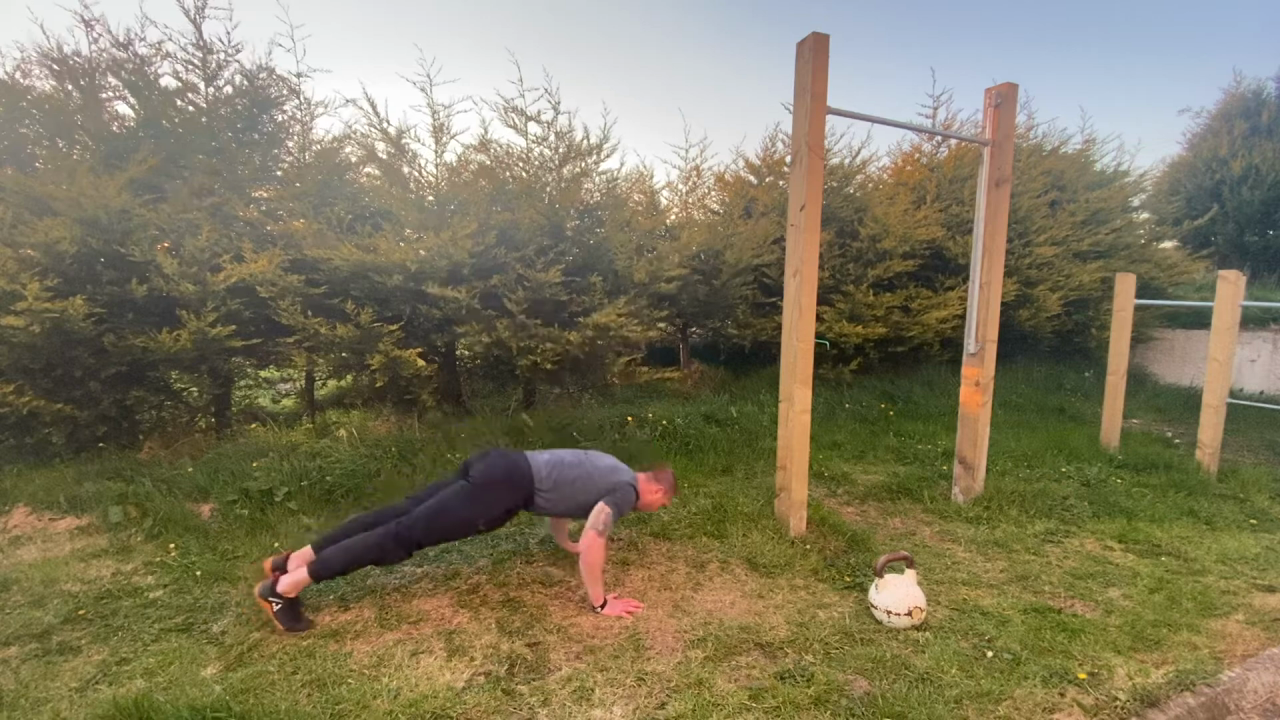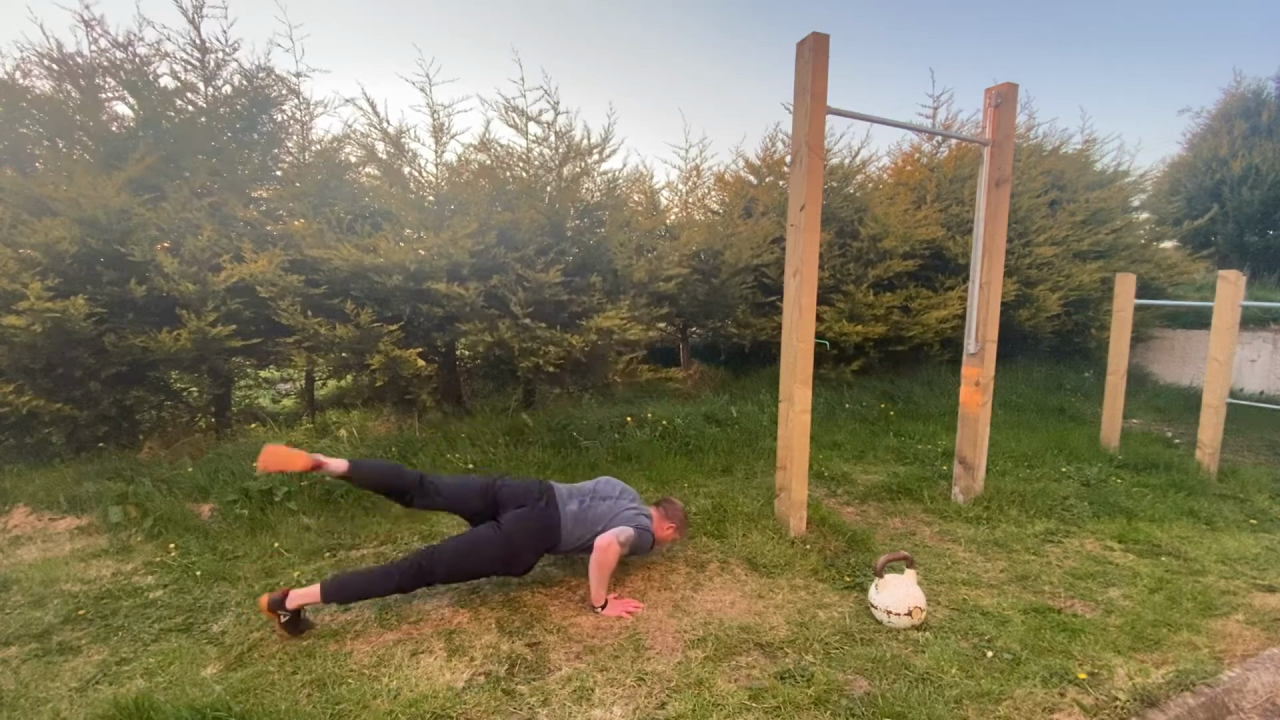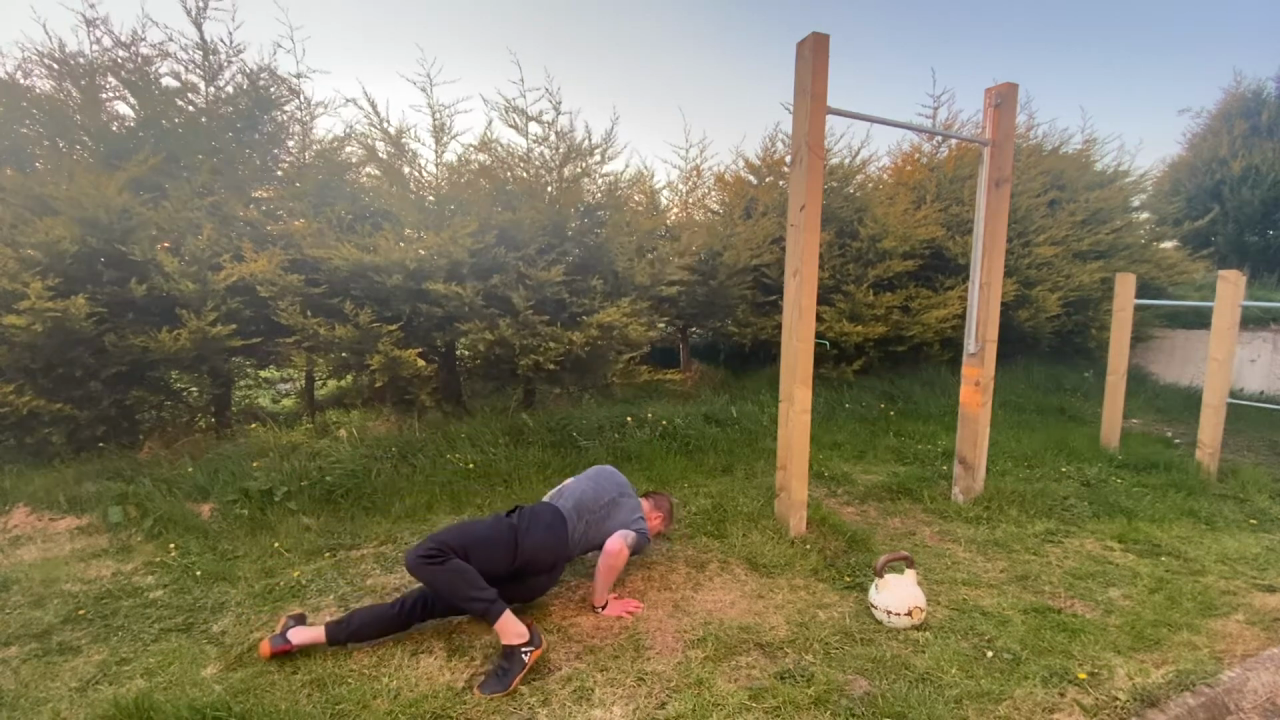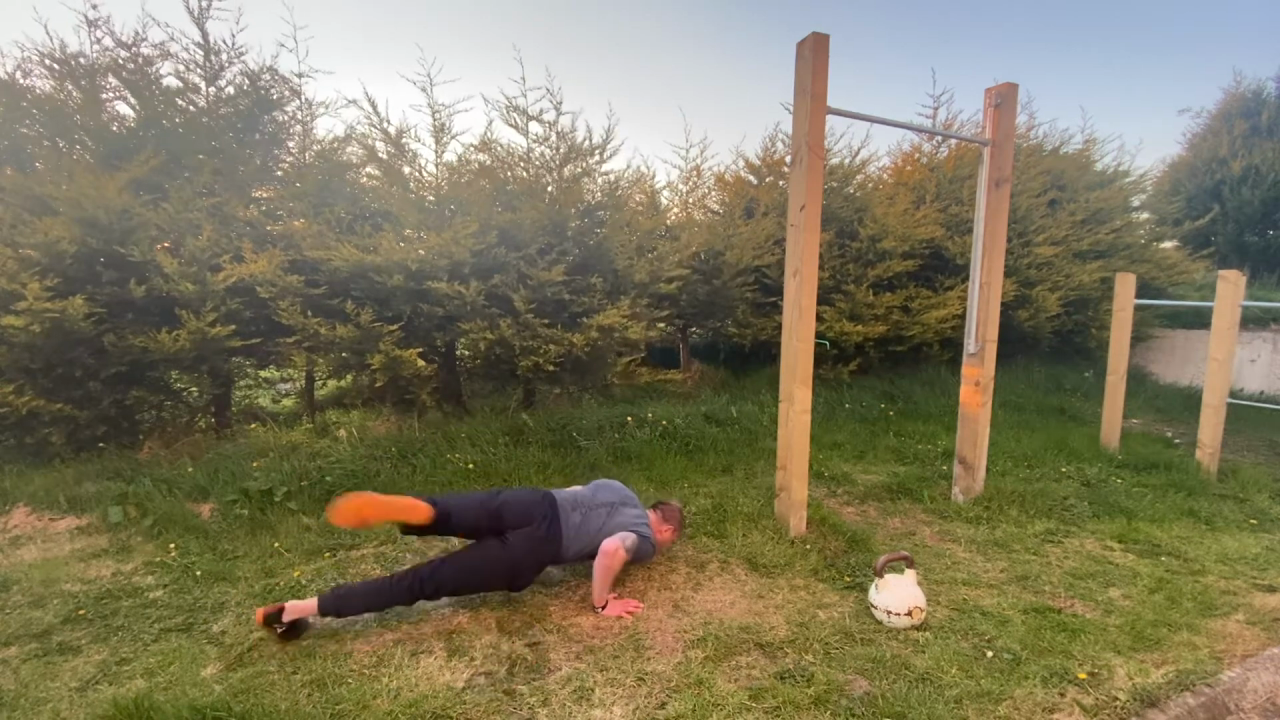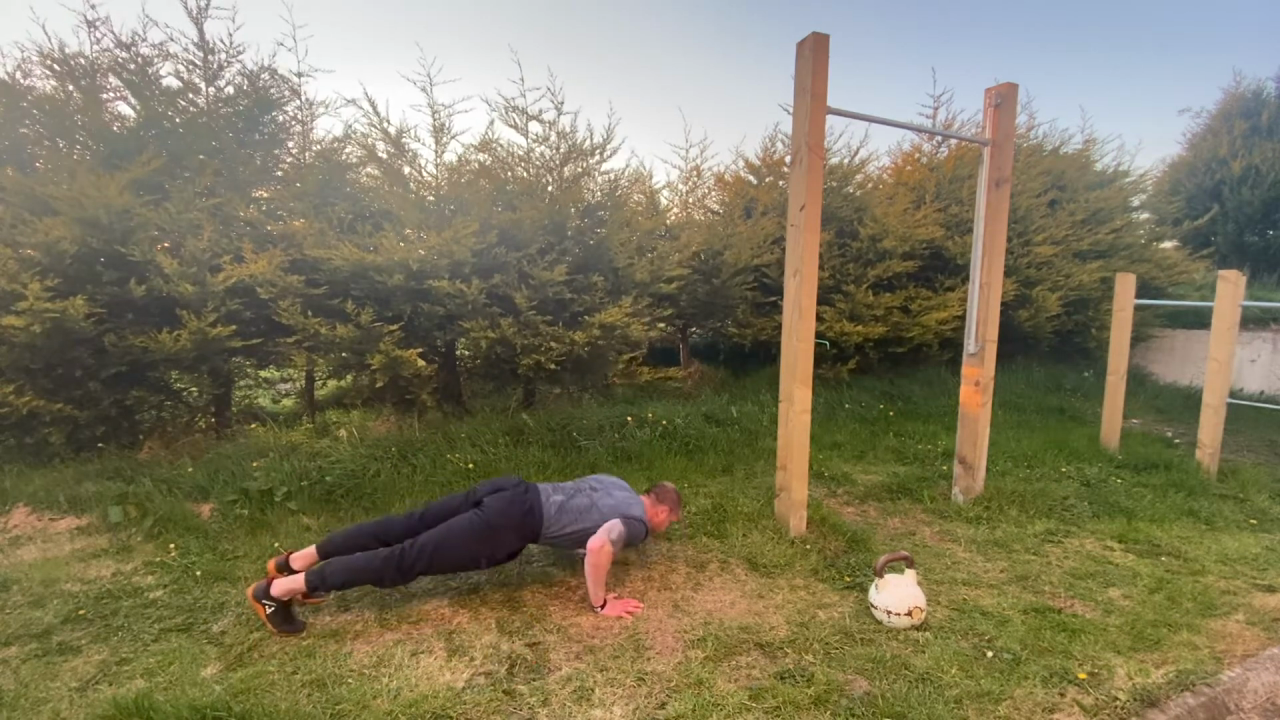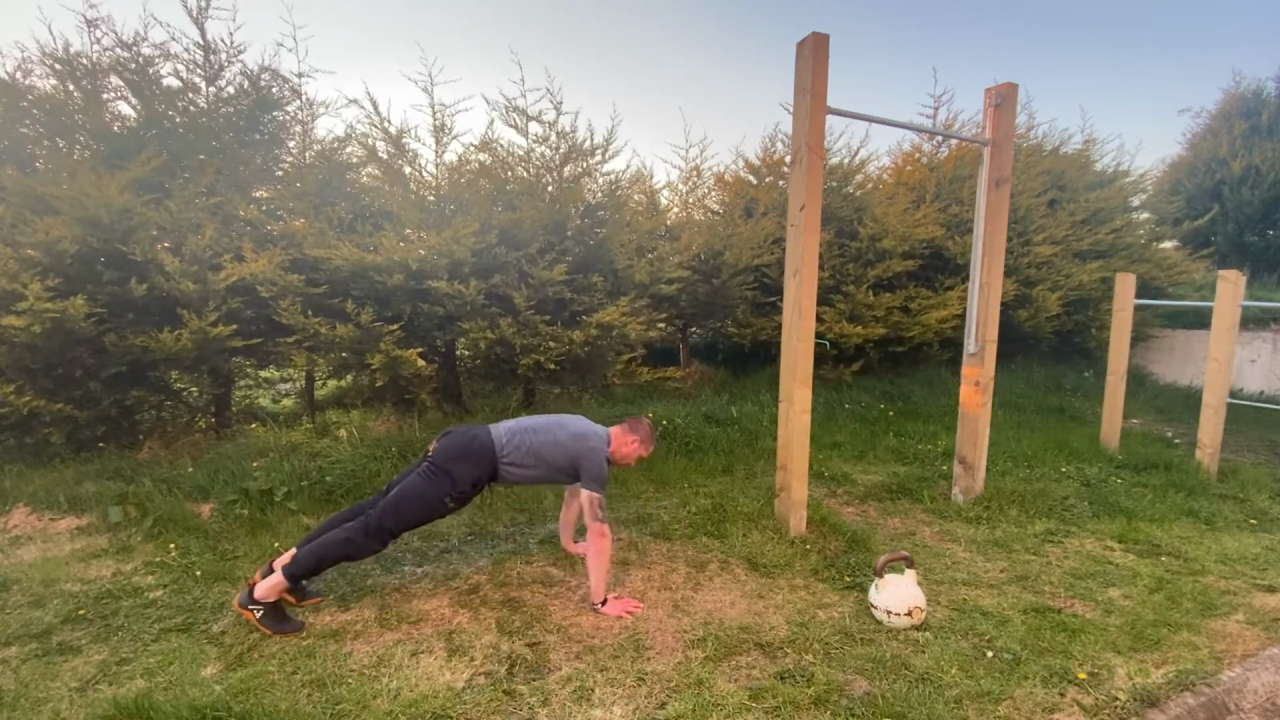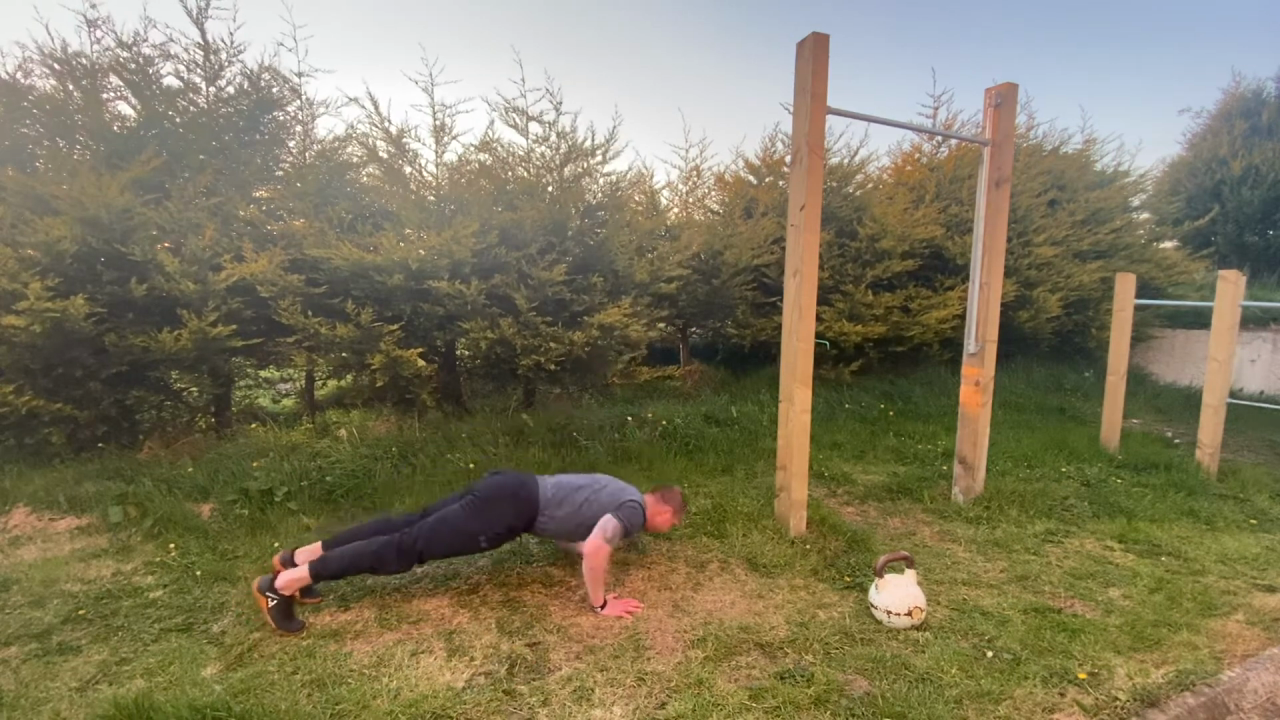
dt=0.7s
person 1, frame 1
left shoulder: (609, 471)
right shoulder: (625, 490)
right elbow: (594, 542)
left wrist: (565, 543)
right wrist: (599, 602)
left hip: (501, 463)
right hip: (505, 486)
left knee: (400, 514)
right knee: (406, 534)
left ankle: (291, 561)
right ankle: (286, 587)
person 1, frame 2
left shoulder: (621, 489)
right shoulder: (643, 533)
right elbow: (606, 546)
right wrist: (601, 603)
left hip: (531, 495)
right hip: (525, 536)
left knee: (416, 488)
right knee: (420, 569)
left ankle: (330, 464)
right ankle: (295, 600)
person 1, frame 3
left shoulder: (607, 471)
right shoulder: (640, 532)
right elbow: (615, 549)
right wrist: (601, 603)
left hip: (537, 525)
right hip: (543, 571)
person 1, frame 4
left shoulder: (619, 488)
right shoulder: (646, 541)
right elbow: (612, 550)
right wrist: (602, 603)
left hip: (534, 504)
right hip: (531, 549)
left knee: (427, 515)
right knee: (420, 582)
left ankle: (413, 509)
right ankle: (293, 610)
person 1, frame 5
left shoulder: (615, 485)
right shoulder: (636, 523)
right elbow: (598, 547)
left wrist: (571, 530)
right wrist: (600, 603)
left hip: (514, 491)
right hip: (511, 523)
left knee: (404, 527)
right knee: (405, 560)
left ankle: (294, 561)
right ankle: (277, 590)
person 1, frame 6
left shoulder: (589, 434)
right shoulder: (596, 455)
left elbow: (572, 490)
right elbow: (599, 530)
left wrist: (568, 542)
right wrist: (601, 600)
left hip: (466, 442)
right hip: (469, 463)
left knee: (377, 507)
right knee: (377, 527)
left ankle: (280, 567)
right ankle: (263, 593)
person 1, frame 7
left shoulder: (618, 490)
right shoulder: (633, 510)
right elbow: (596, 548)
left wrist: (575, 545)
right wrist: (600, 602)
left hip: (512, 485)
right hip: (512, 507)
left knee: (409, 525)
right knee: (407, 547)
left ankle: (298, 556)
right ankle: (283, 583)
